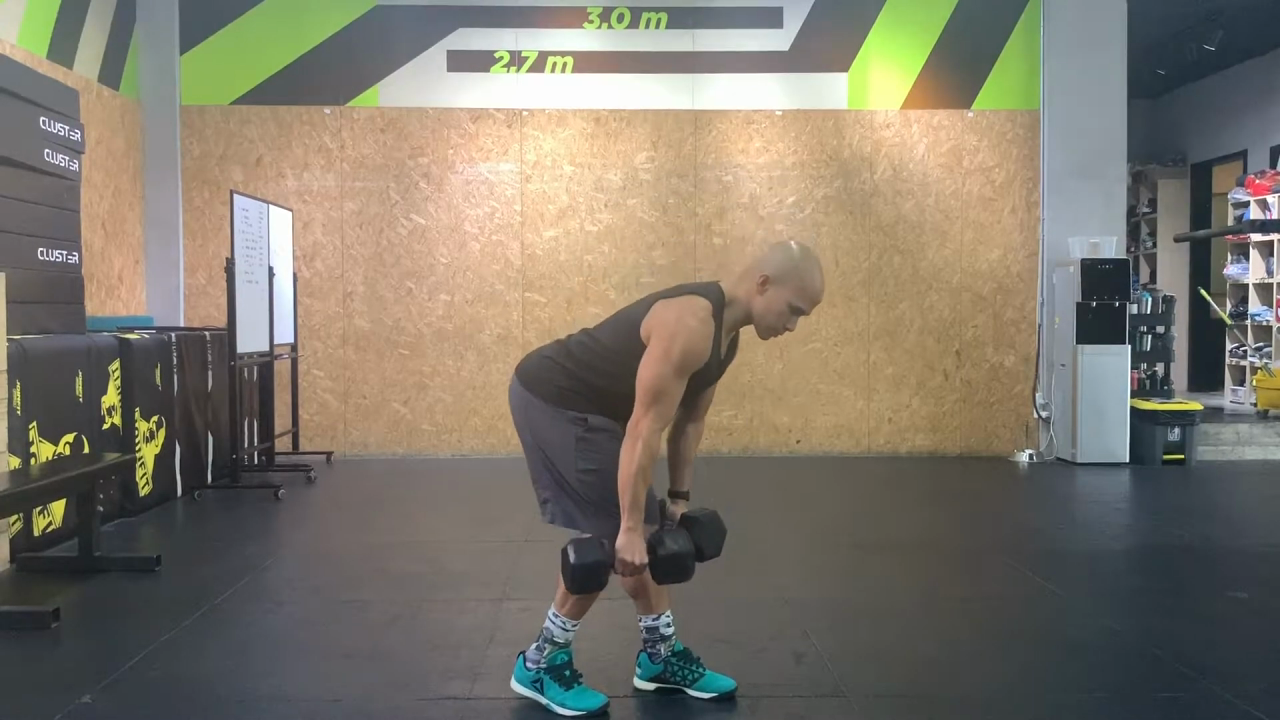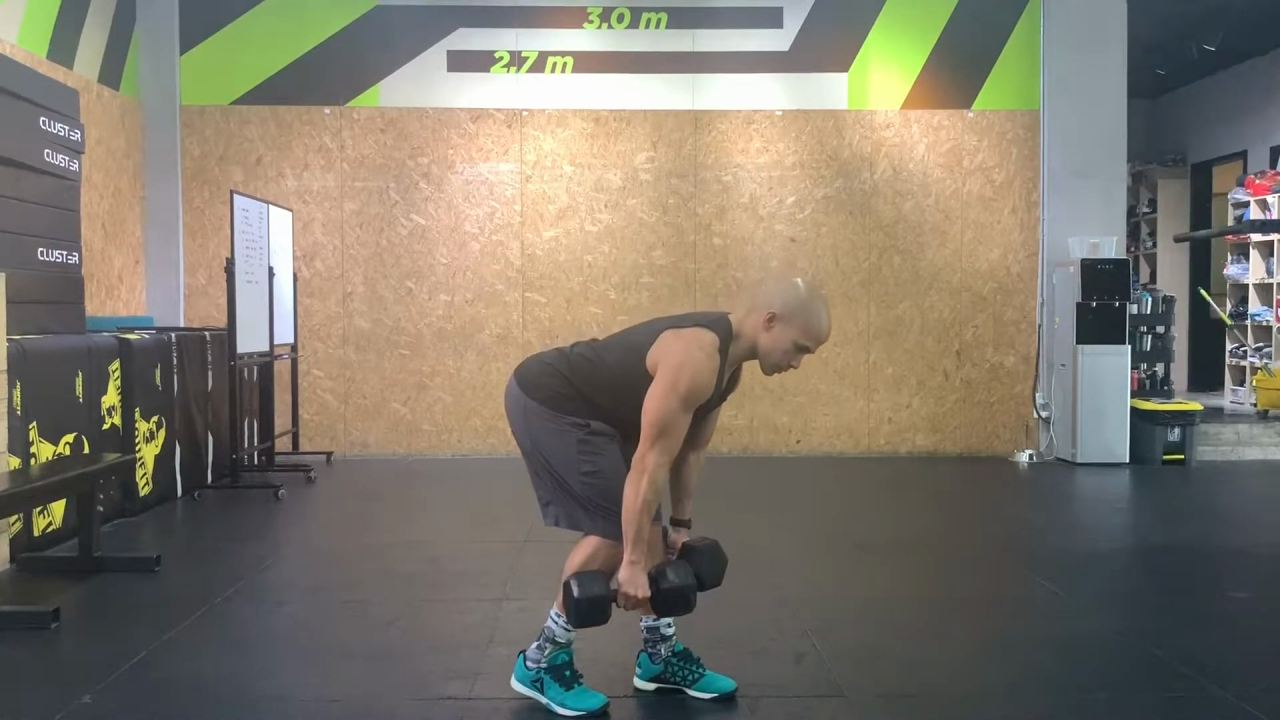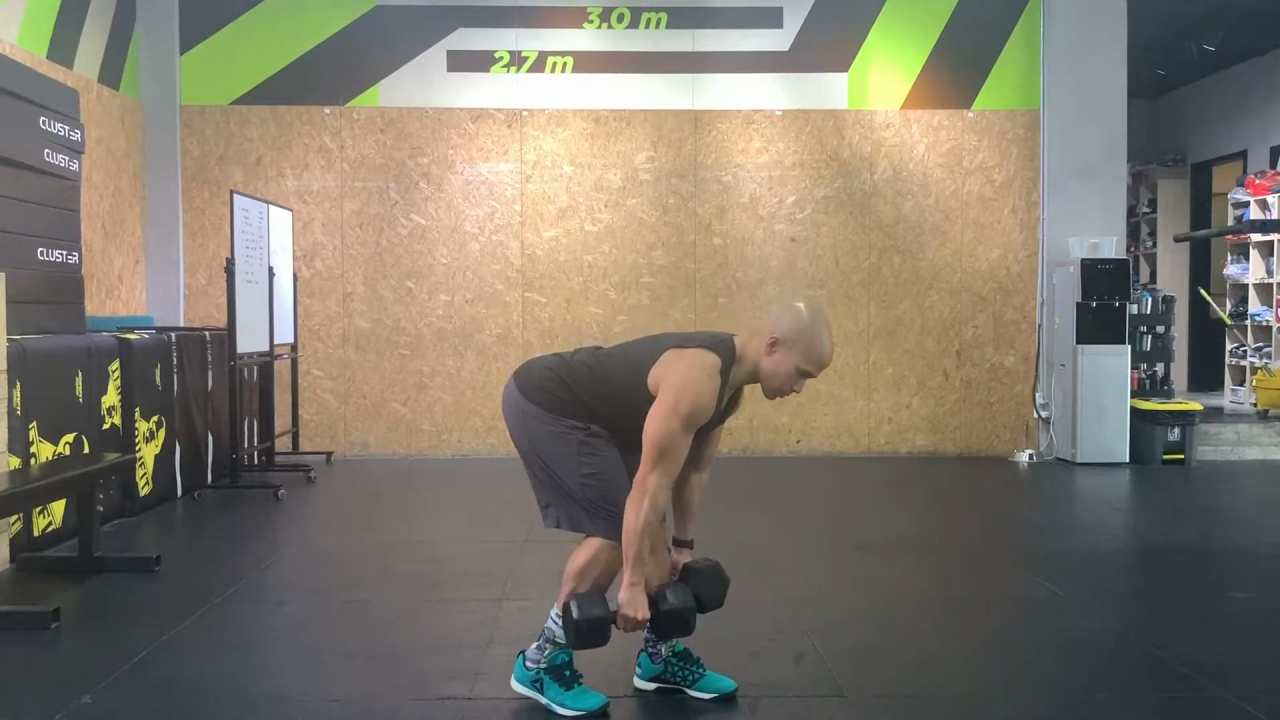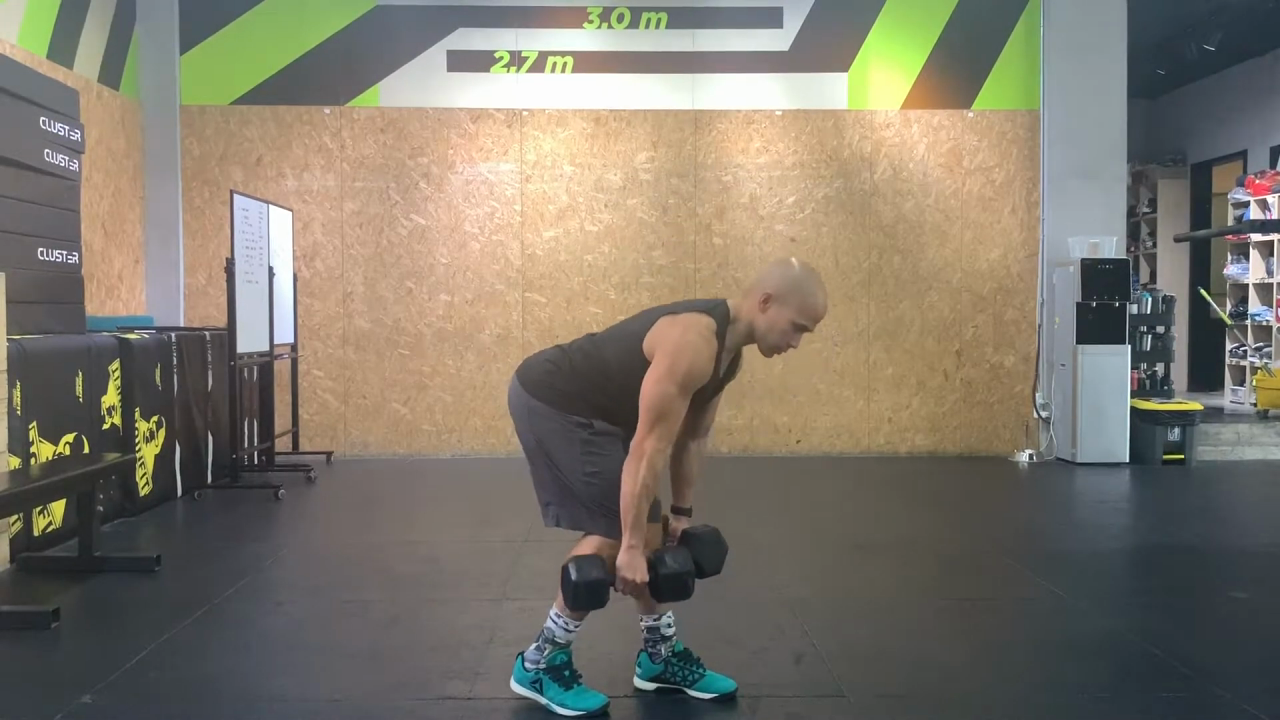
dt=0.5s
person 1, frame 1
left shoulder: (725, 333)
right shoulder: (690, 325)
left elbow: (689, 421)
right elbow: (645, 429)
left wrist: (680, 498)
right wrist: (629, 530)
left hip: (590, 406)
right hip: (550, 399)
left knee: (645, 526)
right knee: (609, 529)
left ankle: (661, 655)
right ankle: (541, 663)
person 1, frame 2
left shoulder: (727, 362)
right shoulder: (697, 358)
left elbow: (691, 449)
right elbow: (650, 463)
left wrist: (681, 525)
right wrist: (633, 564)
left hip: (588, 409)
right hip: (546, 401)
left knee: (645, 528)
right knee: (613, 530)
left ankle: (660, 654)
right ankle: (542, 661)
person 1, frame 3
left shoulder: (728, 381)
right shoulder: (697, 379)
left elbow: (694, 470)
right elbow: (651, 485)
left wrist: (683, 546)
right wrist: (632, 585)
left hip: (587, 412)
right hip: (544, 405)
left knee: (647, 527)
right knee: (614, 530)
left ankle: (661, 655)
right ankle: (542, 661)
person 1, frame 4
left shoulder: (727, 349)
right shoulder: (693, 343)
left elbow: (691, 437)
right elbow: (649, 449)
left wrist: (682, 514)
right wrist: (631, 548)
left hip: (590, 409)
right hip: (549, 401)
left knee: (647, 525)
right knee: (611, 529)
left ankle: (661, 654)
right ankle: (541, 662)
